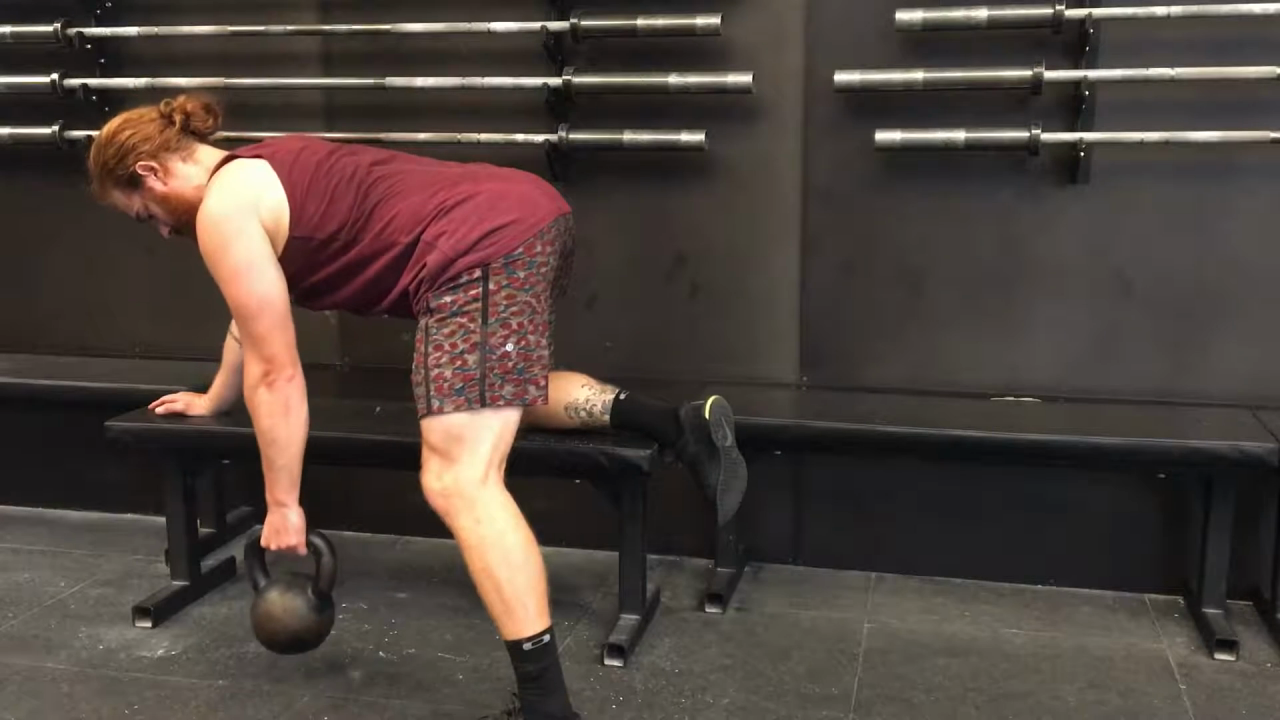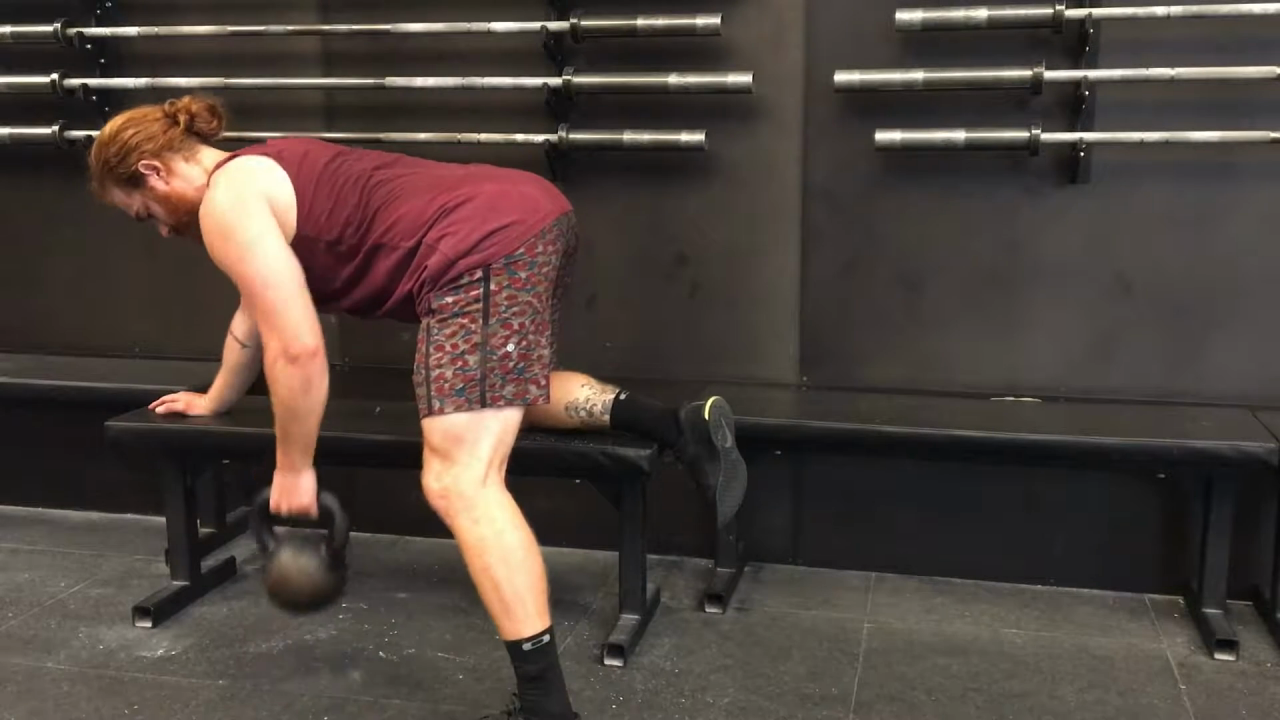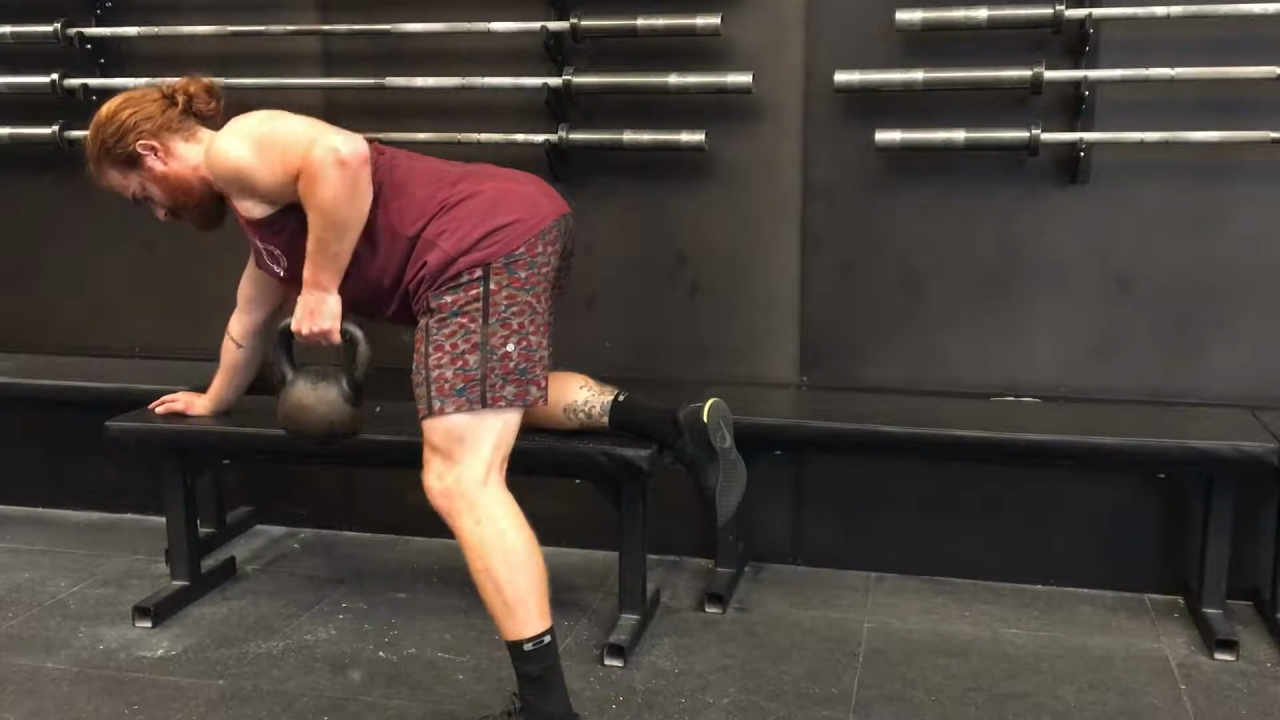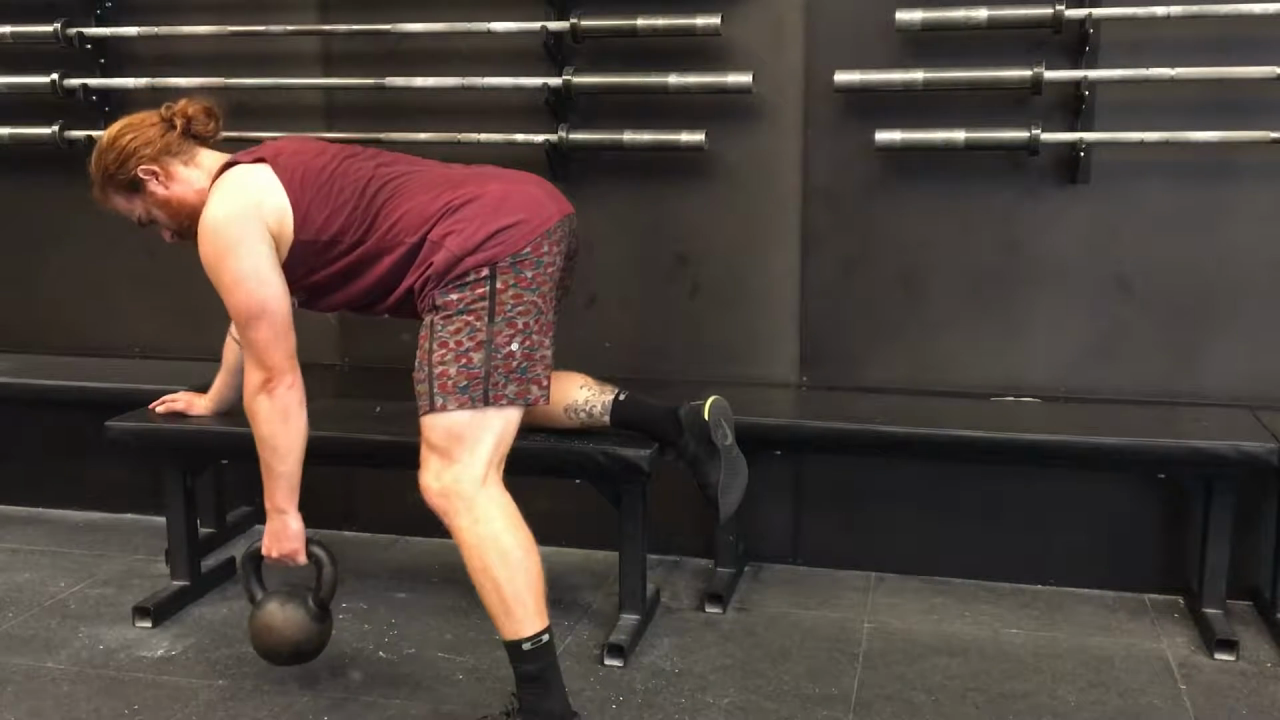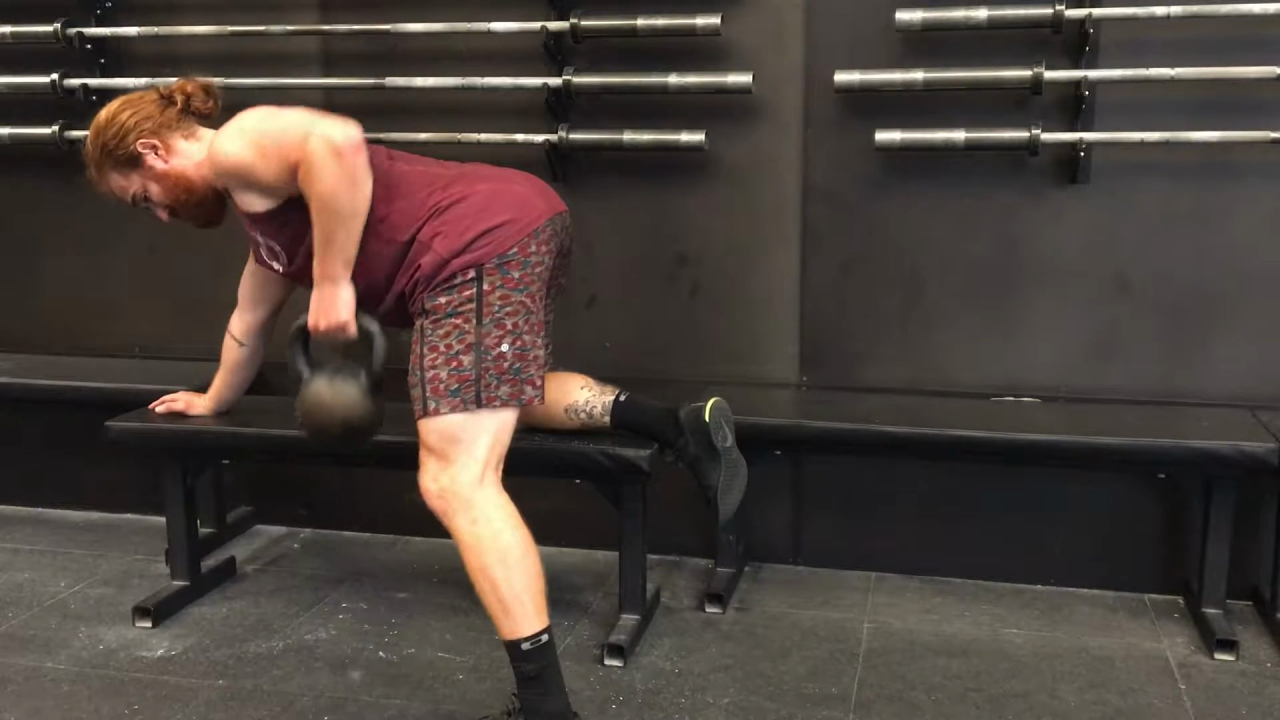
dt=1s
person 1, frame 1
left shoulder: (224, 210)
right shoulder: (262, 172)
left elbow: (276, 371)
right elbow: (256, 322)
left wrist: (282, 506)
right wrist: (212, 400)
left hip: (481, 249)
right hip: (527, 210)
left knee: (460, 484)
right knee: (500, 392)
right ankle: (681, 424)
person 1, frame 2
left shoulder: (227, 202)
right shoulder: (263, 173)
left elbow: (297, 349)
right elbow: (259, 314)
left wrist: (293, 470)
right wrist: (214, 399)
left hip: (485, 249)
right hip: (529, 211)
left knee: (460, 485)
right knee: (500, 392)
right ankle: (683, 426)
person 1, frame 3
left shoulder: (236, 150)
right shoulder: (258, 186)
left elbow: (343, 158)
right elbow: (251, 315)
left wrist: (321, 289)
right wrist: (213, 400)
left hip: (484, 245)
right hip: (522, 218)
left knee: (461, 484)
right knee: (498, 393)
right ankle: (680, 427)
person 1, frame 4
left shoulder: (226, 217)
right shoulder: (265, 175)
left elbow: (275, 378)
right elbow: (256, 323)
left wrist: (282, 514)
right wrist: (213, 401)
left hip: (487, 249)
right hip: (529, 211)
left knee: (457, 484)
right knee: (500, 391)
right ankle: (681, 424)
person 1, frame 5
left shoulder: (236, 148)
right shoulder: (259, 177)
left elbow: (337, 143)
right elbow: (254, 312)
left wrist: (332, 285)
right wrist: (213, 399)
left hip: (480, 245)
right hip: (524, 214)
left knee: (457, 486)
right knee: (499, 392)
right ankle: (681, 426)
